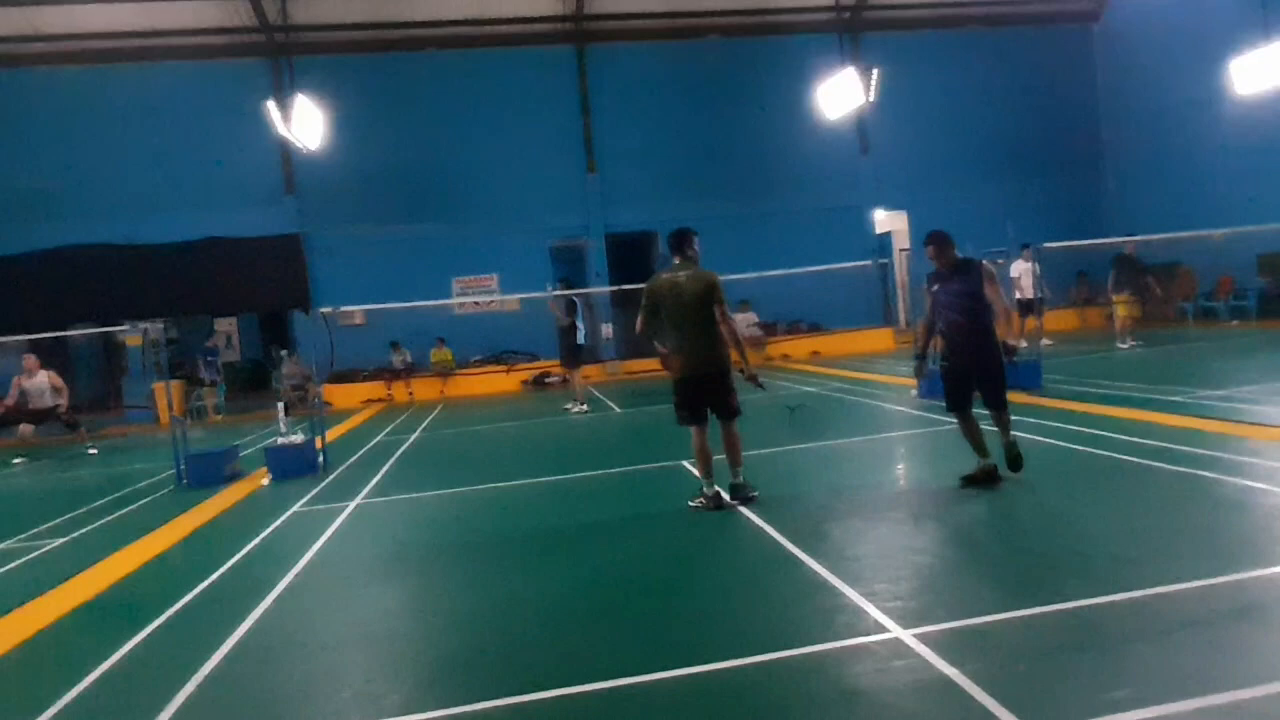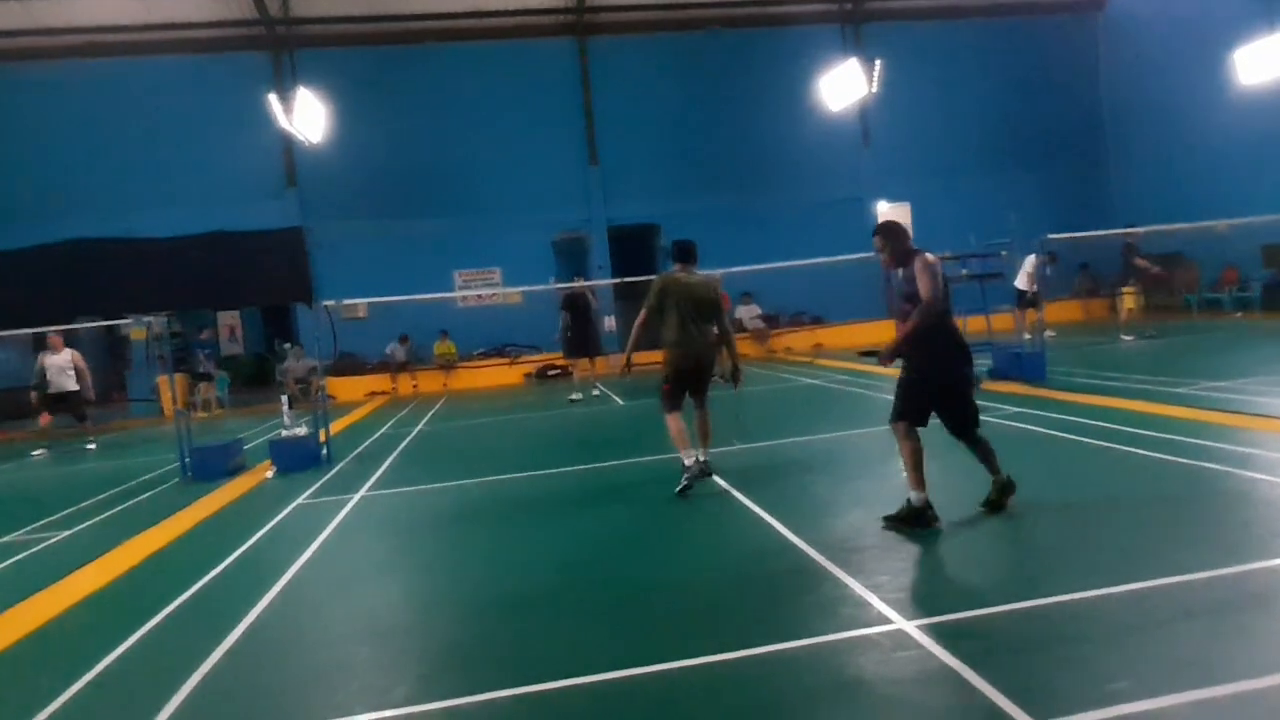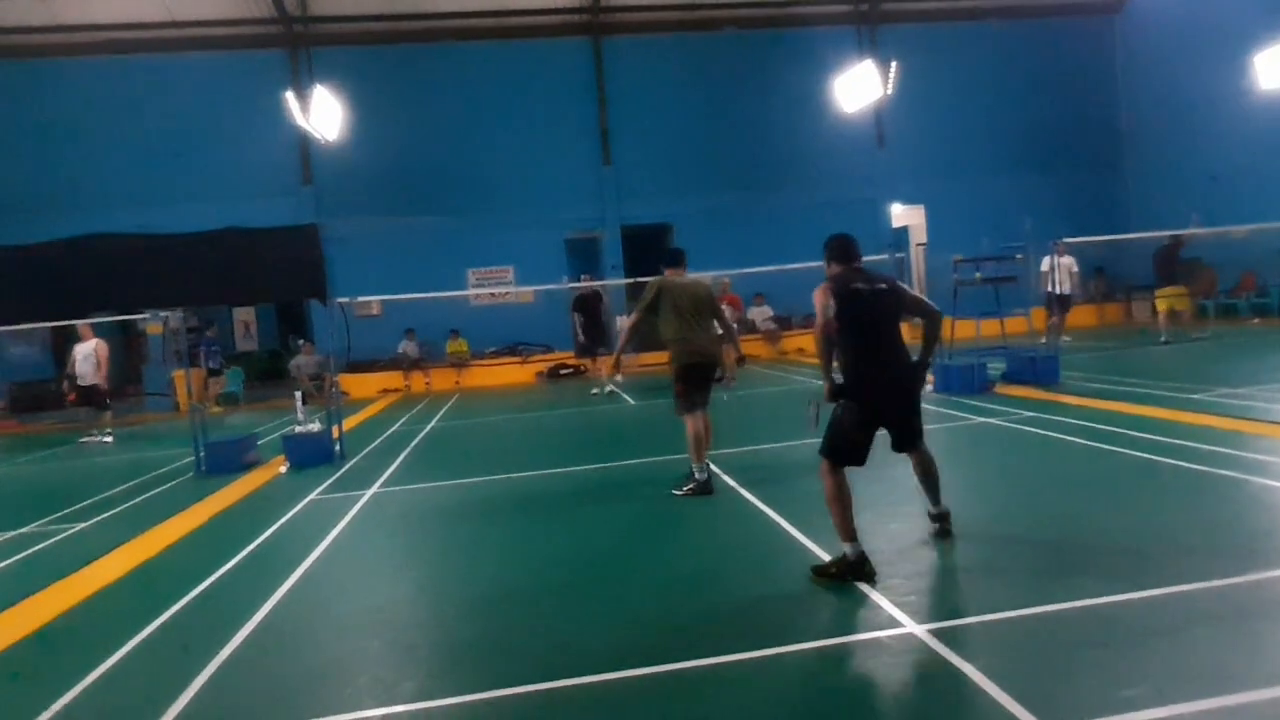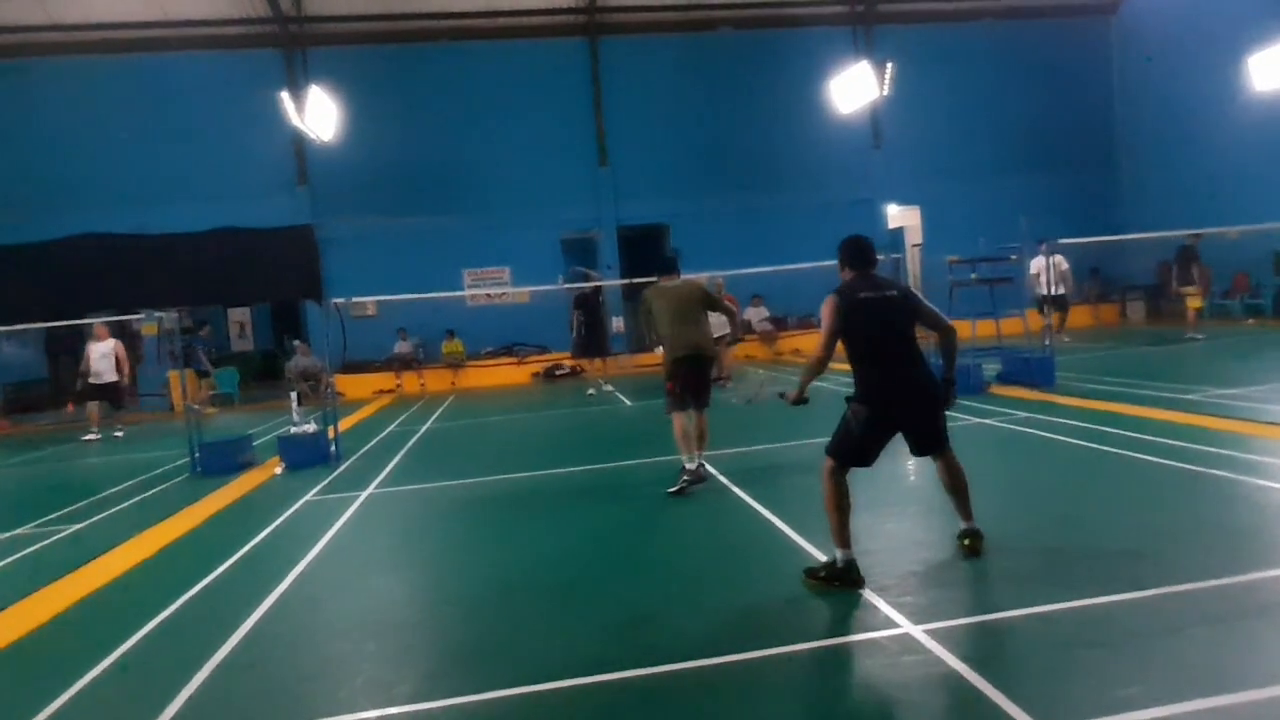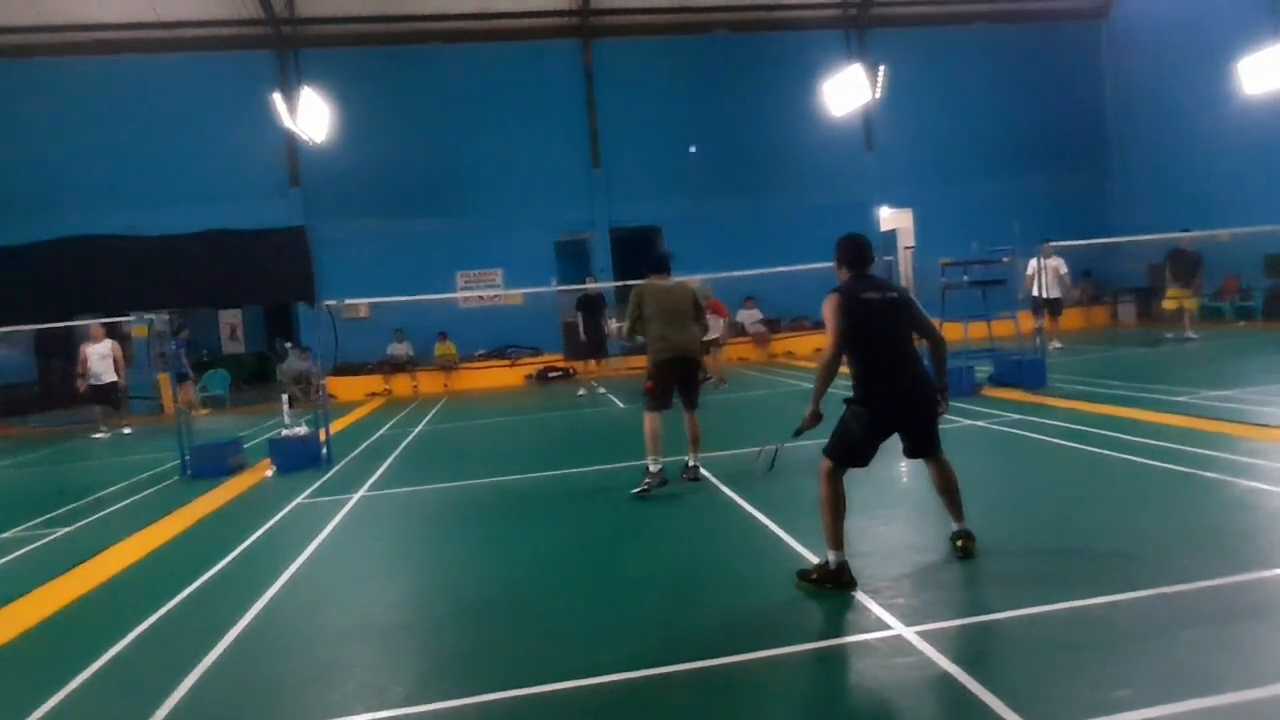
dt=0.7s
person 1, frame 1
left shoulder: (980, 270)
right shoulder: (933, 280)
left elbow: (1000, 306)
right elbow: (929, 320)
right wrist: (920, 355)
left hip: (983, 350)
right hip: (953, 356)
left knee: (997, 407)
right knee: (961, 412)
left ankle: (1008, 441)
right ankle: (986, 466)
person 1, frame 2
left shoulder: (923, 262)
right shoulder: (905, 271)
left elbow: (930, 305)
left wrist: (897, 343)
left hip: (947, 361)
right hip: (918, 362)
left knee: (964, 431)
right knee: (902, 426)
left ankle: (1001, 482)
right ankle: (919, 505)
person 1, frame 3
left shoulder: (827, 289)
right shoulder: (887, 285)
left elbow: (823, 326)
right elbow: (933, 315)
left wrist: (827, 377)
right wrist: (923, 360)
left hip: (862, 389)
right hip: (902, 382)
left knee: (831, 466)
right knee: (915, 448)
left ankle: (853, 557)
right ankle: (940, 514)
person 1, frame 4
left shoulder: (837, 300)
right shoulder: (903, 292)
left elbow: (823, 356)
right elbow: (947, 331)
left wrist: (799, 388)
right wrist: (947, 380)
left hip: (874, 399)
right hip: (921, 391)
left knee: (833, 470)
right knee: (943, 455)
left ankle: (843, 564)
right ankle: (969, 531)
person 1, frame 5
left shoulder: (838, 299)
right shoulder: (899, 294)
left elbow: (833, 355)
right elbow: (937, 341)
left wrist: (815, 405)
right wrist: (939, 386)
left hip: (874, 400)
right hip: (918, 393)
left knee: (830, 471)
right knee: (934, 458)
left ankle: (835, 566)
right ankle: (962, 533)
person 2, frame 1
left shoulder: (656, 285)
right shoulder: (708, 279)
left elbow: (641, 329)
right elbow: (725, 323)
left wrist: (661, 349)
right wrist: (746, 363)
left hip: (683, 367)
right hip: (716, 363)
left knee: (698, 429)
right knee: (728, 423)
left ankle: (710, 493)
right ankle: (738, 483)
person 2, frame 2
left shoulder: (664, 282)
right shoulder: (710, 286)
left elbow: (641, 321)
right elbow: (724, 329)
left wrist: (628, 354)
right wrist: (735, 363)
left hip: (678, 356)
right hip: (706, 355)
left knee: (672, 411)
right knee: (701, 406)
left ankle: (690, 463)
right ankle: (703, 460)
person 2, frame 3
left shoulder: (657, 286)
right shoulder: (702, 287)
left elbow: (632, 323)
right elbow: (725, 323)
left wrist: (617, 354)
right wrist: (738, 352)
left hip: (684, 356)
right hip: (710, 353)
left knee: (690, 414)
right knee: (702, 409)
left ankle: (701, 478)
right ankle: (702, 464)
person 2, frame 4
left shoulder: (650, 294)
right shoulder: (696, 287)
left elbow: (651, 330)
right elbow: (730, 310)
left wrist: (660, 342)
right wrist: (735, 334)
left hip: (677, 353)
right hip: (704, 350)
left knee: (679, 411)
right knee: (699, 409)
left ankle: (691, 467)
right ankle: (697, 462)
person 2, frame 5
left shoulder: (641, 291)
right shoulder: (687, 290)
left elbow: (628, 331)
right elbow: (704, 327)
left wrist: (639, 335)
left hip: (662, 355)
right hip: (690, 354)
left knee: (652, 412)
right knee: (690, 411)
left ankle: (655, 469)
right ankle: (693, 464)
